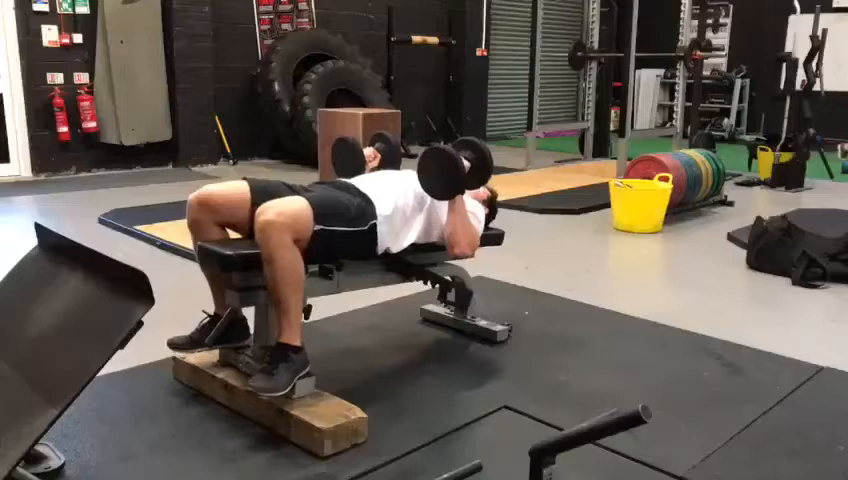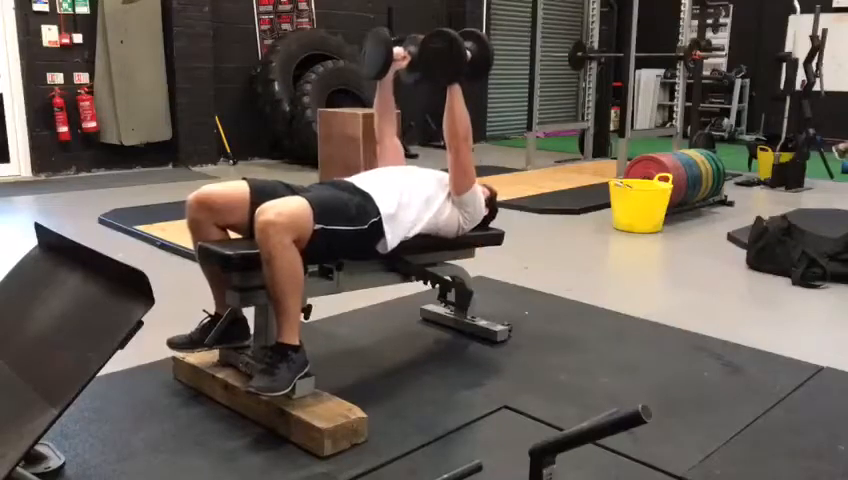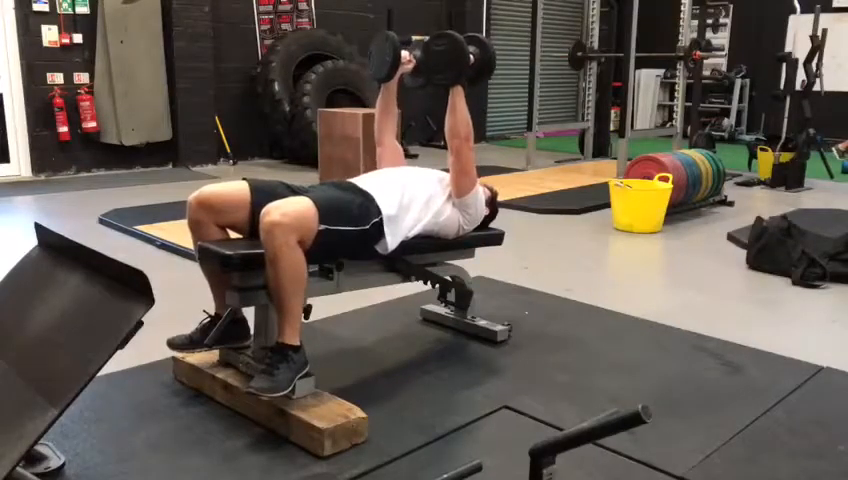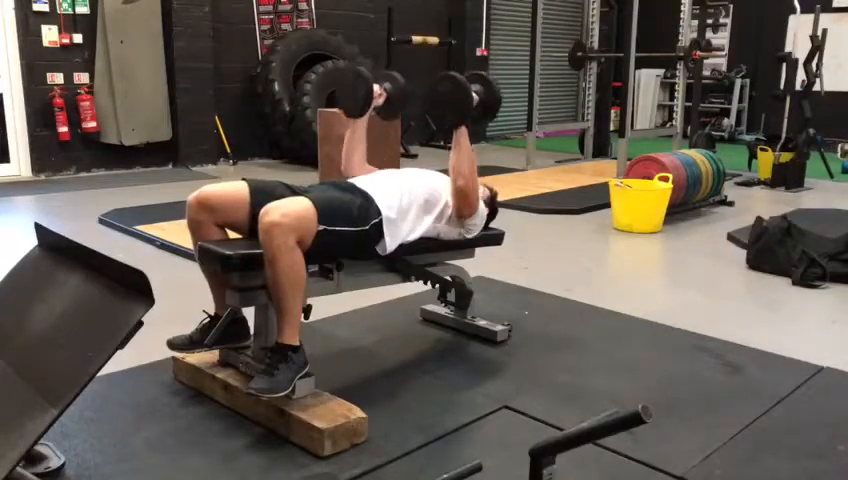
dt=0.7s
person 1, frame 1
left shoulder: (468, 209)
right shoulder: (426, 188)
left elbow: (462, 248)
left wrist: (457, 189)
right wrist: (362, 168)
left hip: (364, 215)
left knee: (274, 220)
right knee: (203, 203)
left ankle: (291, 351)
right ankle: (227, 321)
person 1, frame 2
left shoulder: (465, 209)
right shoulder: (417, 182)
left elbow: (460, 146)
right elbow: (385, 134)
left wrist: (453, 81)
right wrist: (387, 73)
left hip: (367, 215)
right hip: (330, 193)
left knee: (273, 222)
right knee: (203, 203)
left ankle: (290, 352)
right ankle: (228, 321)
person 1, frame 3
left shoulder: (466, 212)
right shoulder: (418, 184)
left elbow: (461, 146)
right elbow: (385, 137)
left wrist: (456, 84)
right wrist: (392, 77)
left hip: (369, 215)
left knee: (278, 222)
right knee: (203, 203)
left ankle: (290, 352)
right ankle: (228, 321)
person 1, frame 4
left shoulder: (467, 216)
right shoulder: (421, 186)
left elbow: (463, 186)
right elbow: (353, 167)
left wrist: (460, 122)
right wrist: (362, 111)
left hip: (369, 214)
left knee: (277, 222)
right knee: (202, 203)
left ankle: (290, 352)
right ankle: (227, 322)
